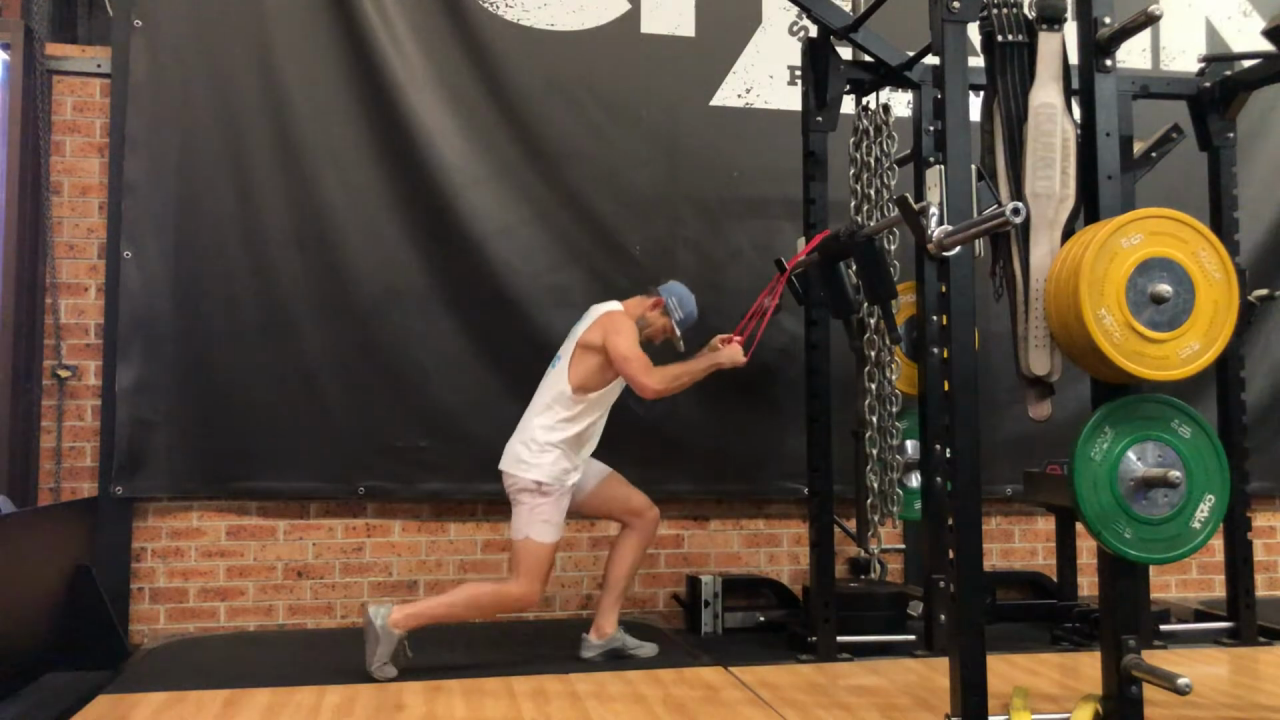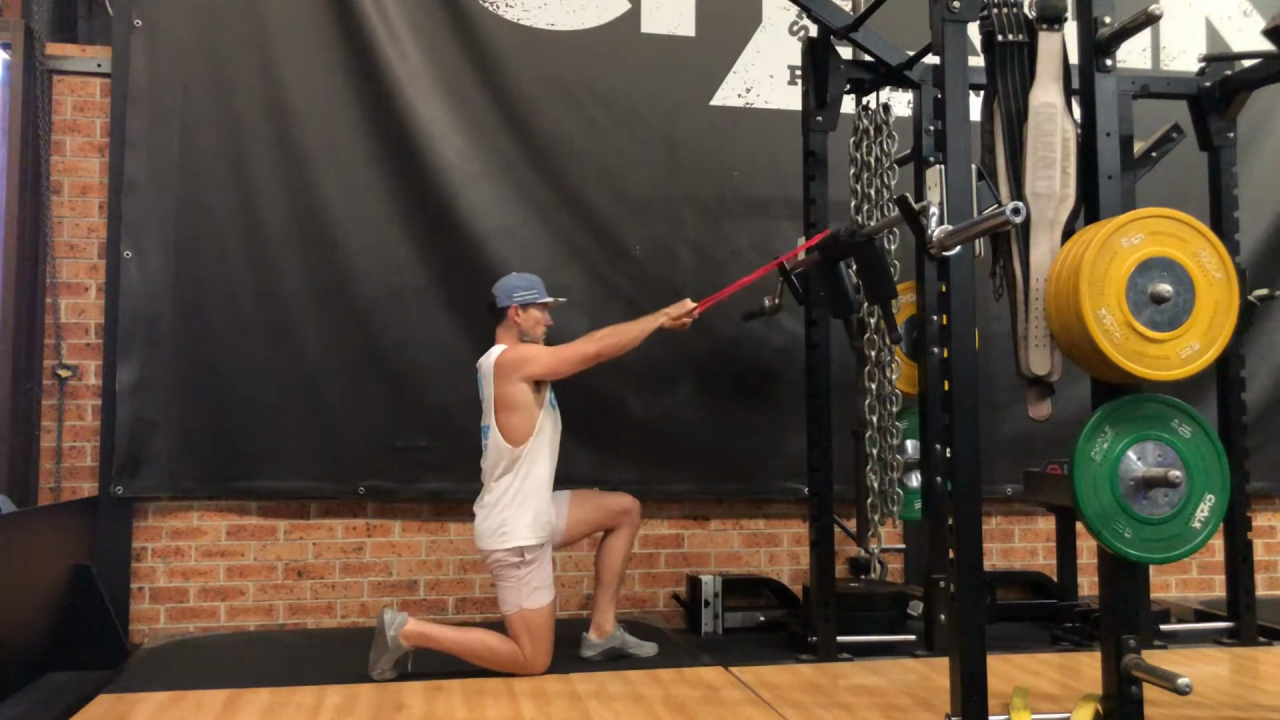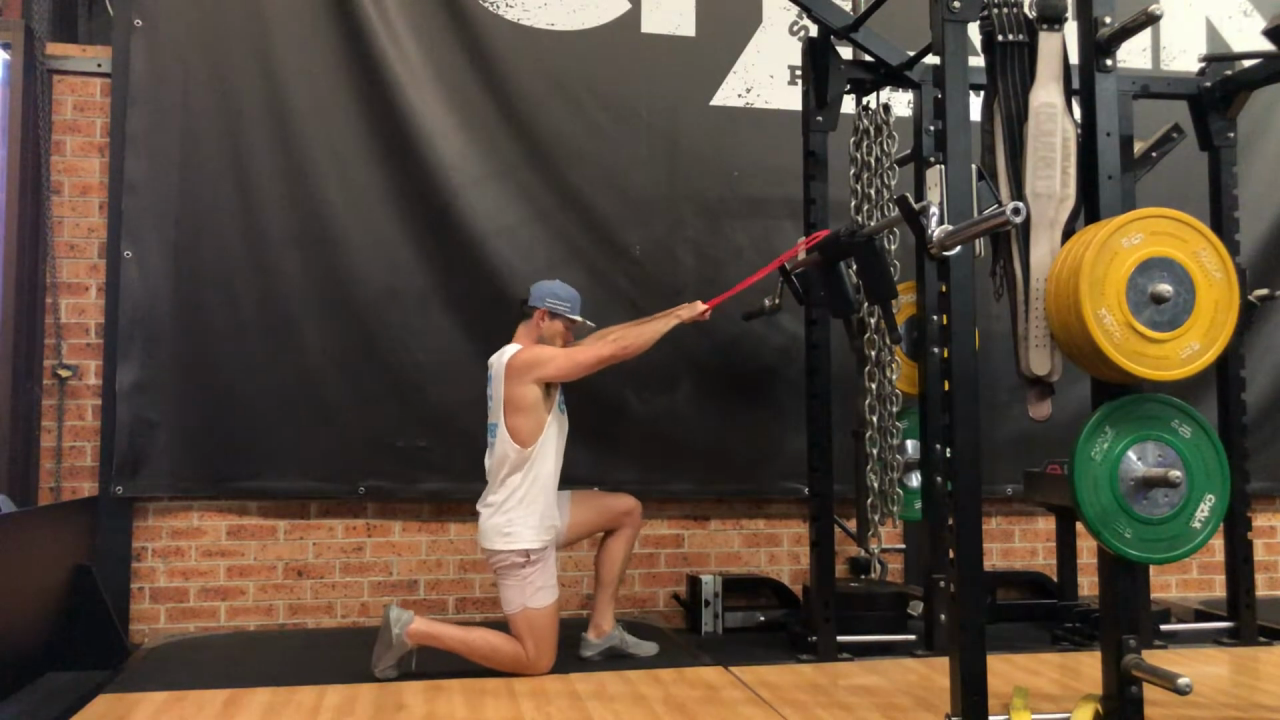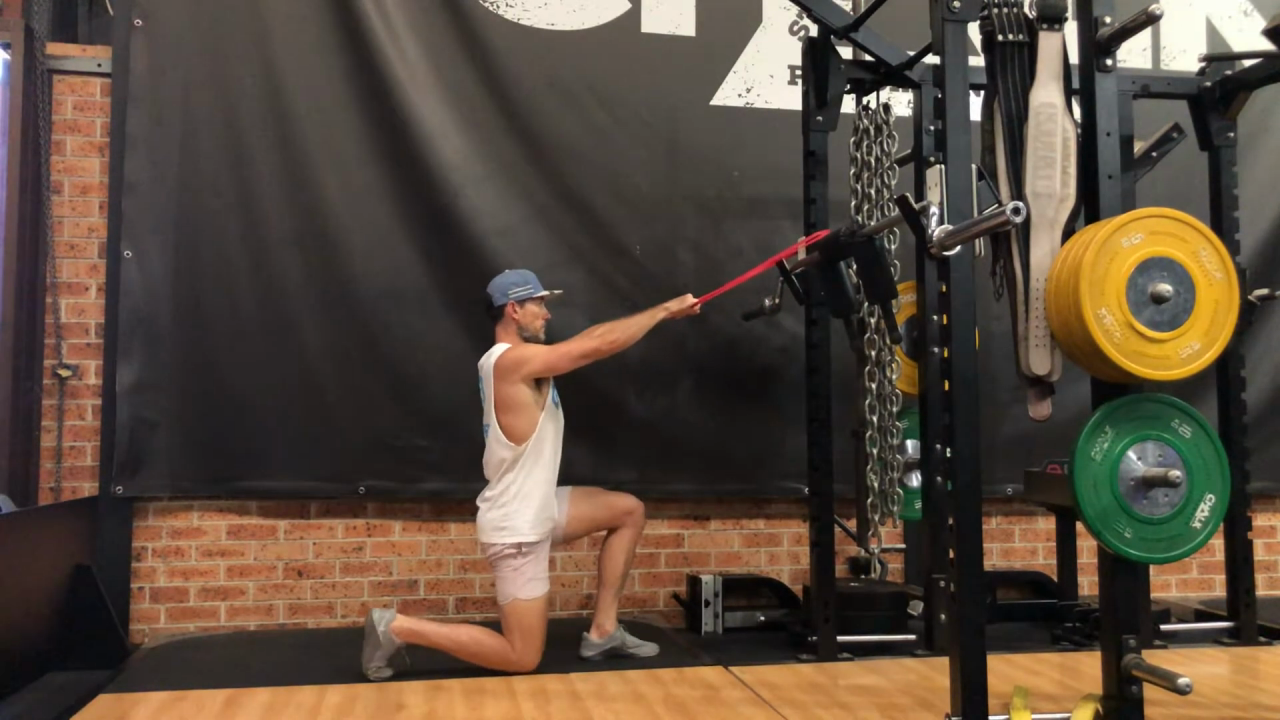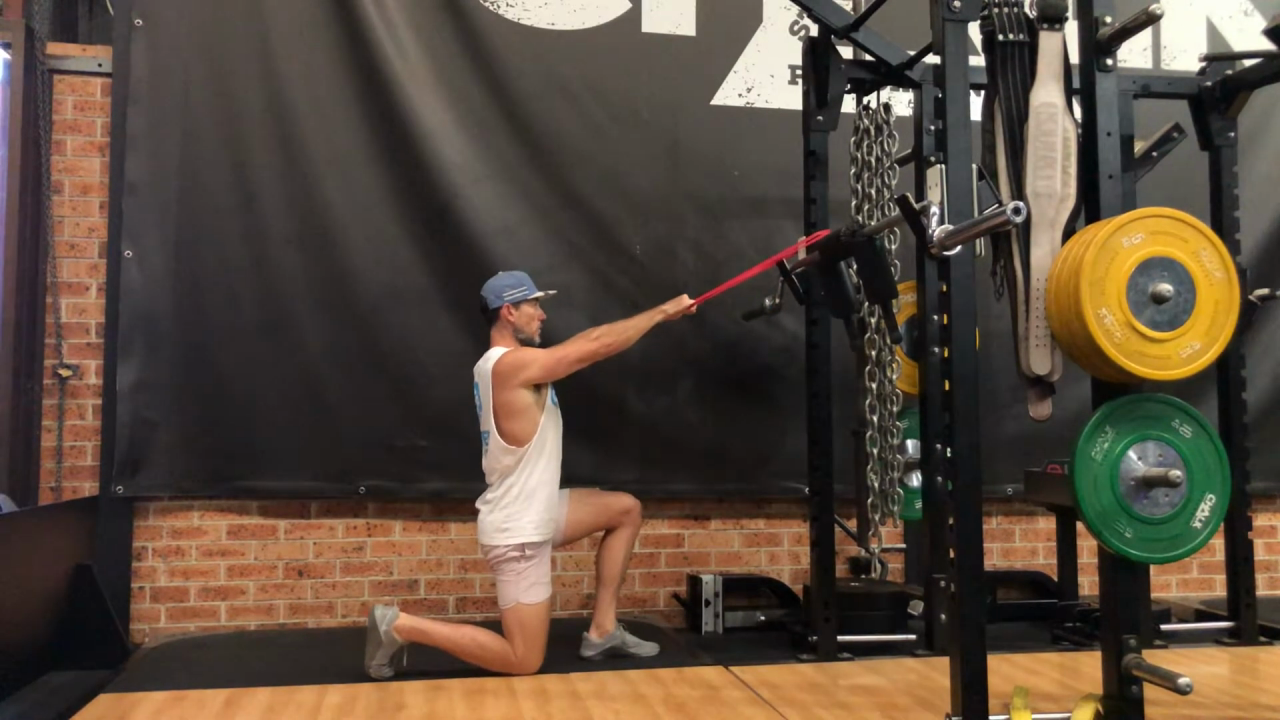
dt=1s
person 1, frame 1
left shoulder: (611, 323)
right shoulder: (615, 321)
left elbow: (649, 377)
right elbow: (650, 385)
left wrist: (706, 355)
right wrist: (716, 362)
left hip: (564, 461)
right hip: (539, 465)
left knee: (644, 516)
right knee: (525, 589)
left ankle: (603, 632)
right ankle: (393, 619)
person 1, frame 2
left shoulder: (513, 361)
right shoulder: (513, 360)
left elbow: (589, 342)
right elbow: (601, 348)
left wrist: (661, 322)
right wrist: (664, 314)
left hip: (529, 515)
right hip: (515, 533)
left knee: (625, 510)
right knee: (532, 661)
left ankle: (602, 632)
right ankle: (405, 630)
person 1, frame 3
left shoulder: (520, 360)
right shoulder: (526, 362)
left elbow: (602, 338)
right elbow: (616, 349)
left wrist: (672, 313)
right wrist: (678, 316)
left hip: (534, 515)
right hip: (518, 534)
left knee: (627, 510)
right knee: (536, 661)
left ankle: (601, 631)
right ankle: (411, 629)
person 1, frame 4
left shoulder: (512, 359)
right shoulder: (514, 360)
left elbow: (588, 337)
right elbow: (601, 344)
left wrist: (660, 312)
right wrist: (666, 309)
left hip: (536, 509)
right hip: (516, 528)
left knee: (629, 511)
right knee: (522, 659)
left ankle: (602, 632)
right ankle: (397, 628)
person 1, frame 5
left shoulder: (501, 364)
right shoulder: (512, 364)
left elbow: (582, 340)
right elbow: (598, 345)
left wrist: (655, 316)
right wrist: (663, 311)
left hip: (533, 513)
right hip: (517, 531)
left knee: (627, 510)
right knee: (524, 662)
left ankle: (603, 631)
right ankle: (399, 626)
